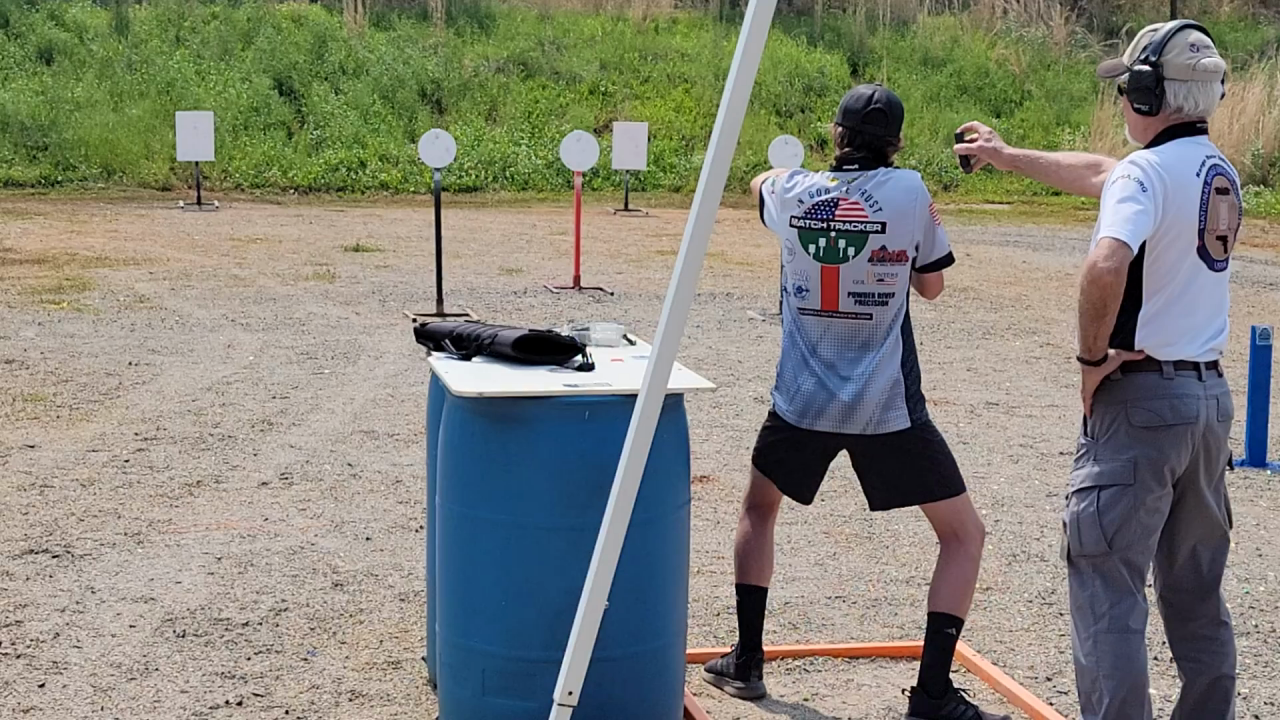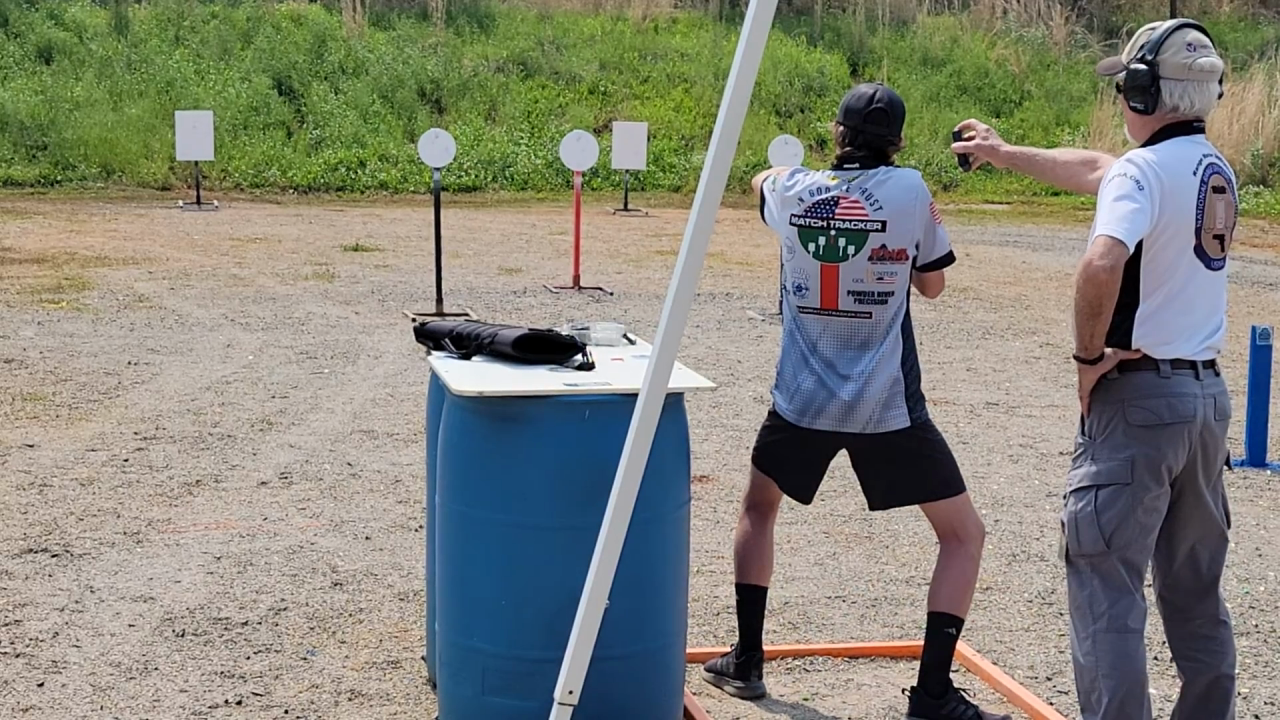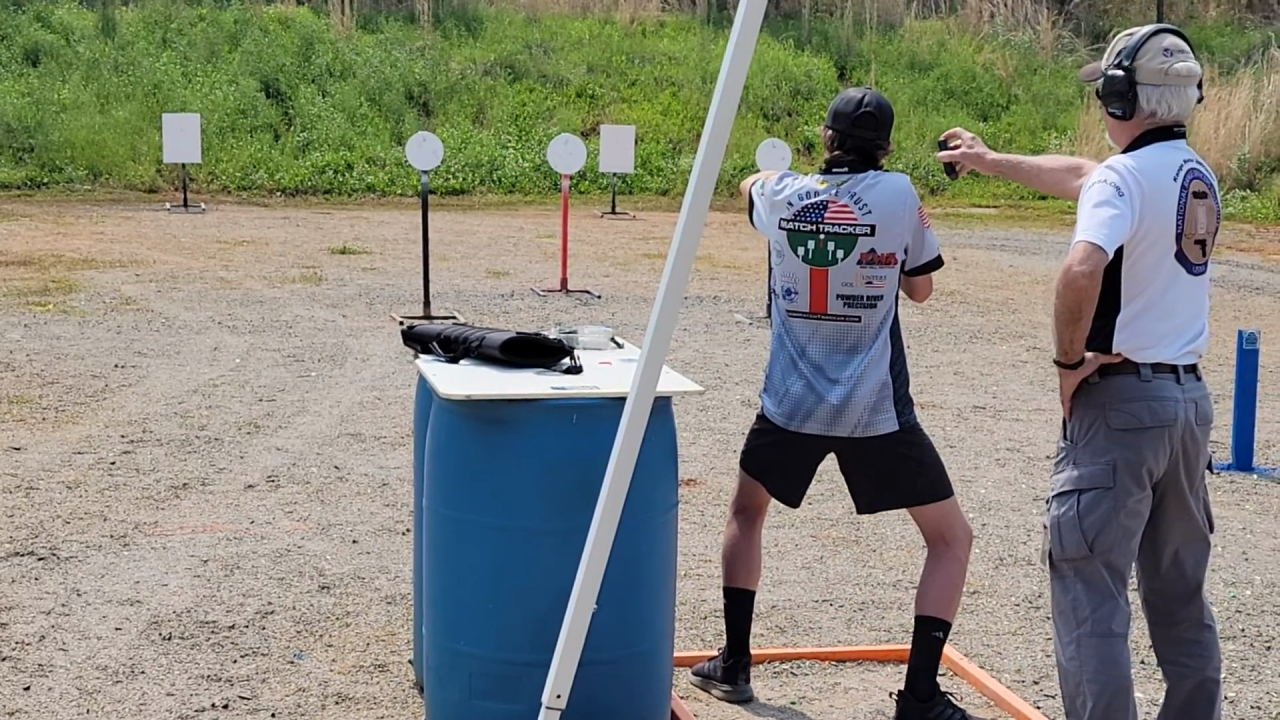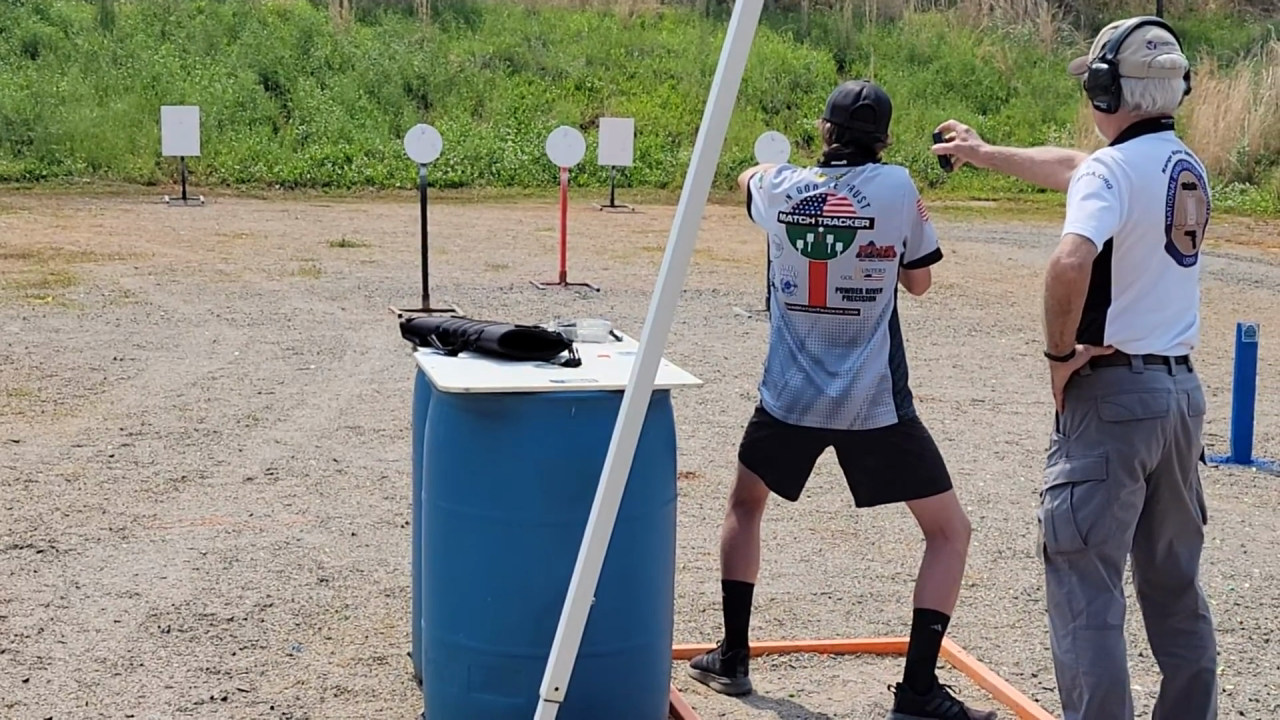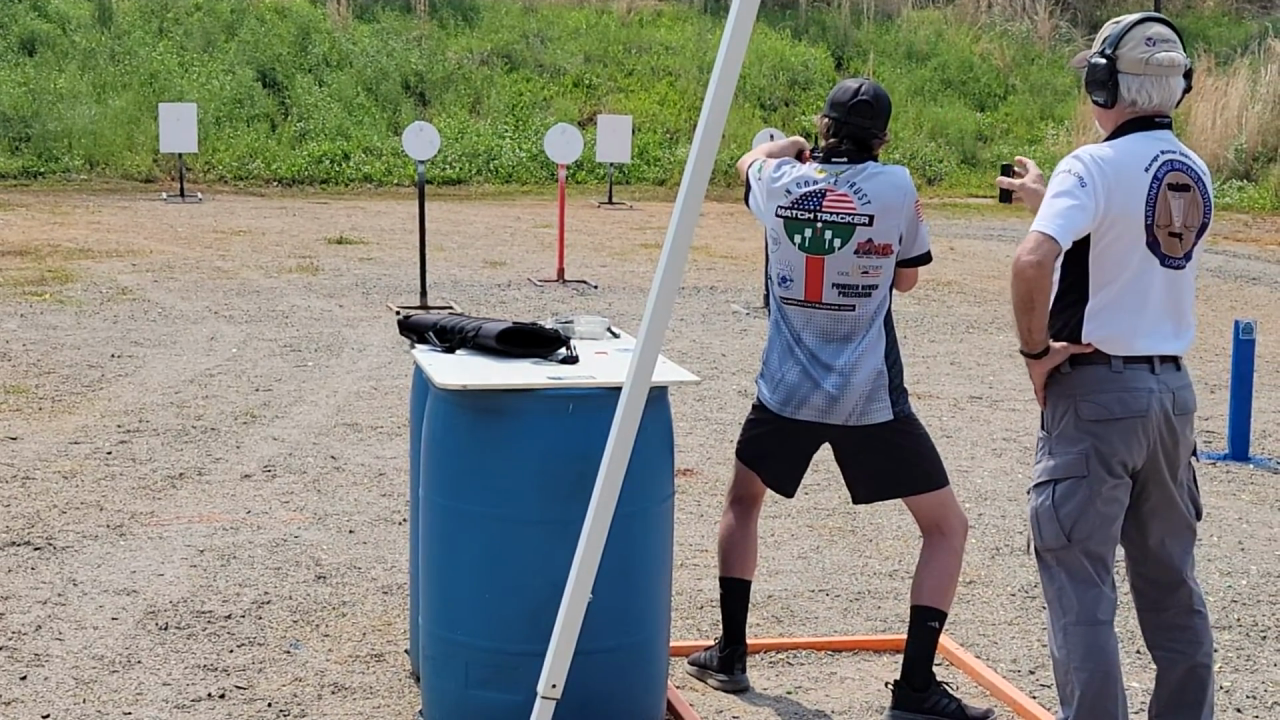
dt=0.7s
person 1, frame 1
left shoulder: (1144, 170)
right shoulder: (1219, 170)
left elbow: (1106, 267)
right elbow: (1097, 173)
left wrist: (1091, 355)
right wrist: (1007, 155)
left hip: (1141, 397)
right hip: (1208, 393)
left knee: (1106, 584)
right knee: (1195, 586)
person 1, frame 2
left shoulder: (1142, 169)
right shoulder: (1216, 169)
left elbow: (1101, 265)
right elbow: (1093, 168)
left wrist: (1089, 355)
right wrist: (1005, 153)
left hip: (1138, 397)
right hip: (1207, 393)
left knee: (1106, 586)
right knee: (1195, 586)
person 1, frame 3
left shoulder: (1122, 176)
right shoulder: (1199, 175)
left elbow: (1081, 270)
right elbow: (1078, 175)
left wrist: (1069, 360)
right wrist: (991, 161)
left hip: (1120, 401)
right hip: (1188, 399)
left knee: (1089, 590)
right knee: (1180, 591)
person 1, frame 4
left shoulder: (1112, 168)
right shoulder: (1188, 167)
left elbow: (1070, 262)
left wrist: (1059, 353)
right wrist: (985, 153)
left hip: (1111, 392)
right hip: (1180, 388)
left knee: (1085, 583)
right knee: (1174, 581)
person 1, frame 5
left shoulder: (1094, 165)
right shoulder: (1195, 172)
left elbow: (1032, 260)
left wrist: (1036, 351)
right wrist: (1051, 197)
left hip: (1097, 391)
right hip: (1171, 388)
left knee: (1080, 584)
right knee: (1170, 576)
person 2, frame 1
left shoulder: (792, 191)
right shoulder: (909, 192)
left elbow: (759, 181)
right elbow: (932, 285)
left hip: (803, 401)
right hip: (888, 409)
left knee: (758, 510)
right knee: (964, 534)
left ankle: (746, 660)
person 2, frame 2
left shoulder: (792, 190)
right shoulder: (910, 190)
left elbow: (761, 179)
right elbow: (932, 284)
left hip: (802, 400)
right hip: (888, 407)
left knee: (758, 508)
right knee: (964, 534)
left ankle: (746, 660)
person 2, frame 3
left shoulder: (781, 194)
right shoulder: (898, 195)
left elbow: (748, 183)
right elbow: (921, 288)
left hip: (790, 405)
right hip: (876, 412)
left knee: (745, 512)
right knee: (951, 538)
left ankle: (734, 663)
person 2, frame 4
left shoulder: (781, 187)
right shoulder: (897, 188)
left elbow: (748, 175)
right elbow: (919, 282)
left hip: (790, 397)
right hip: (875, 404)
left knee: (744, 505)
right knee: (950, 531)
left ankle: (732, 656)
person 2, frame 5
left shoulder: (781, 182)
right shoulder: (896, 187)
left elbow: (748, 160)
right elbow: (907, 278)
left wrist: (792, 146)
left hip: (786, 392)
right hip: (870, 400)
left knee: (742, 502)
right knee: (947, 527)
left ankle: (730, 653)
